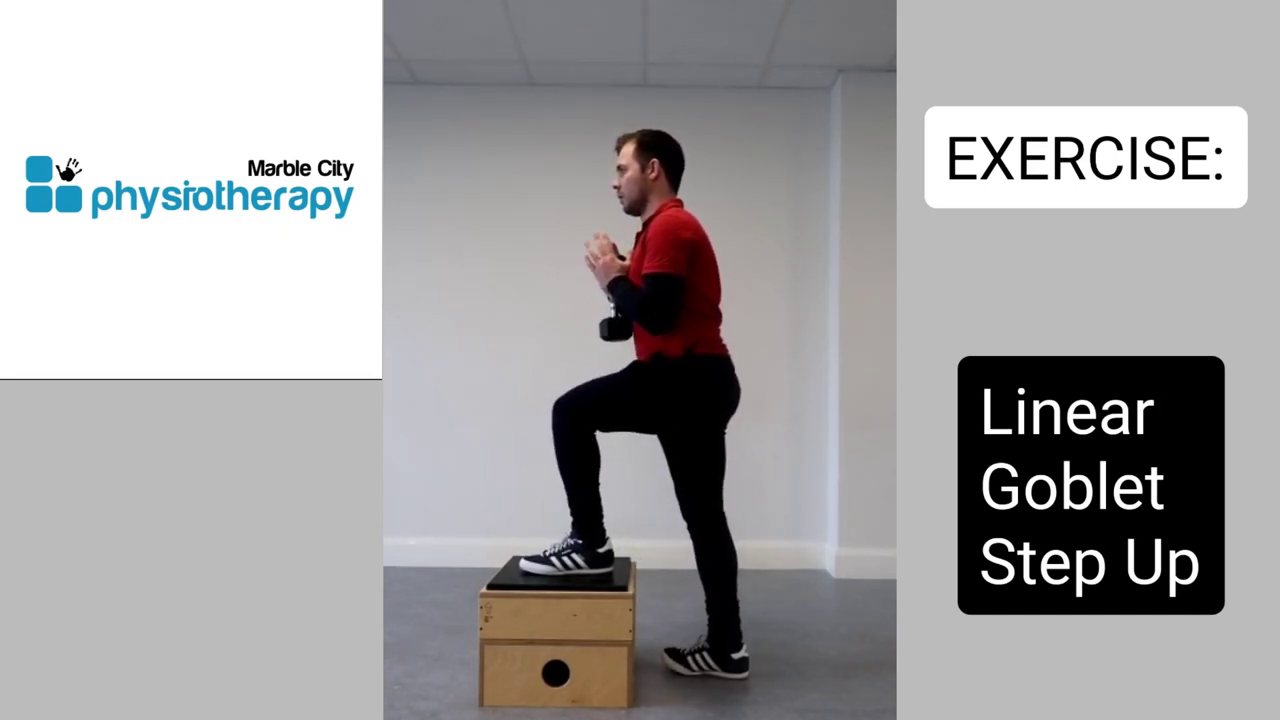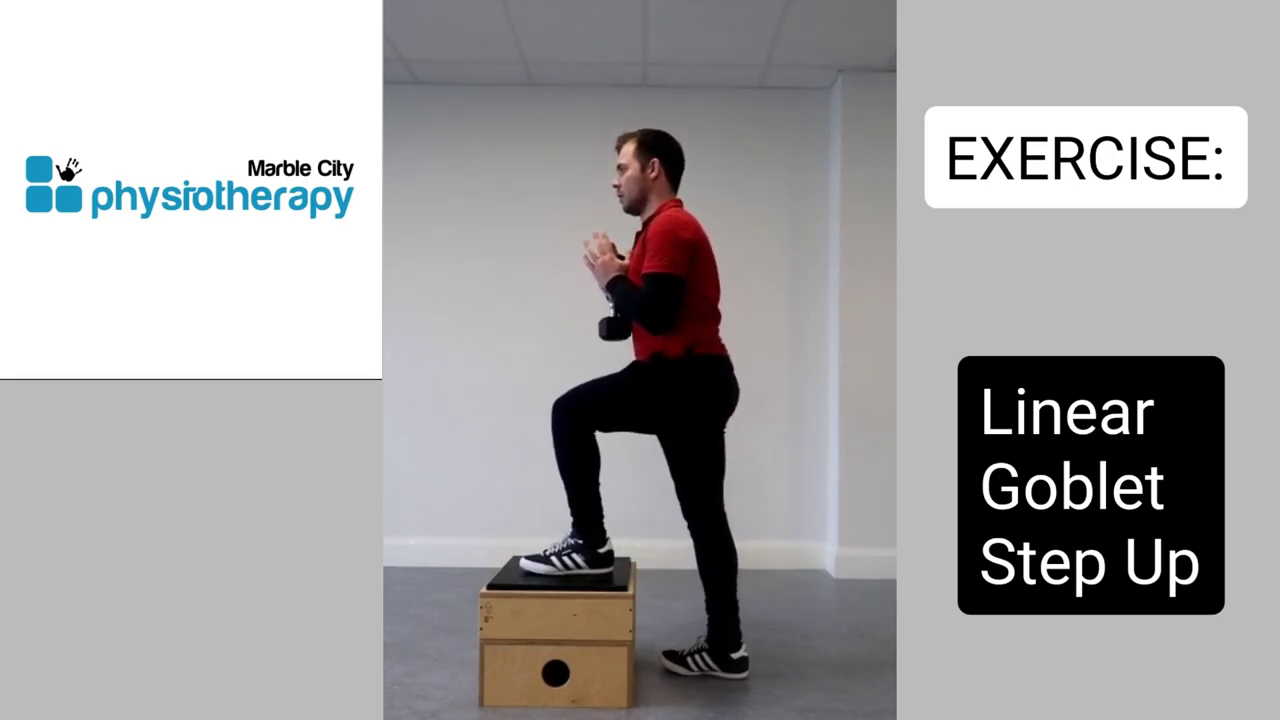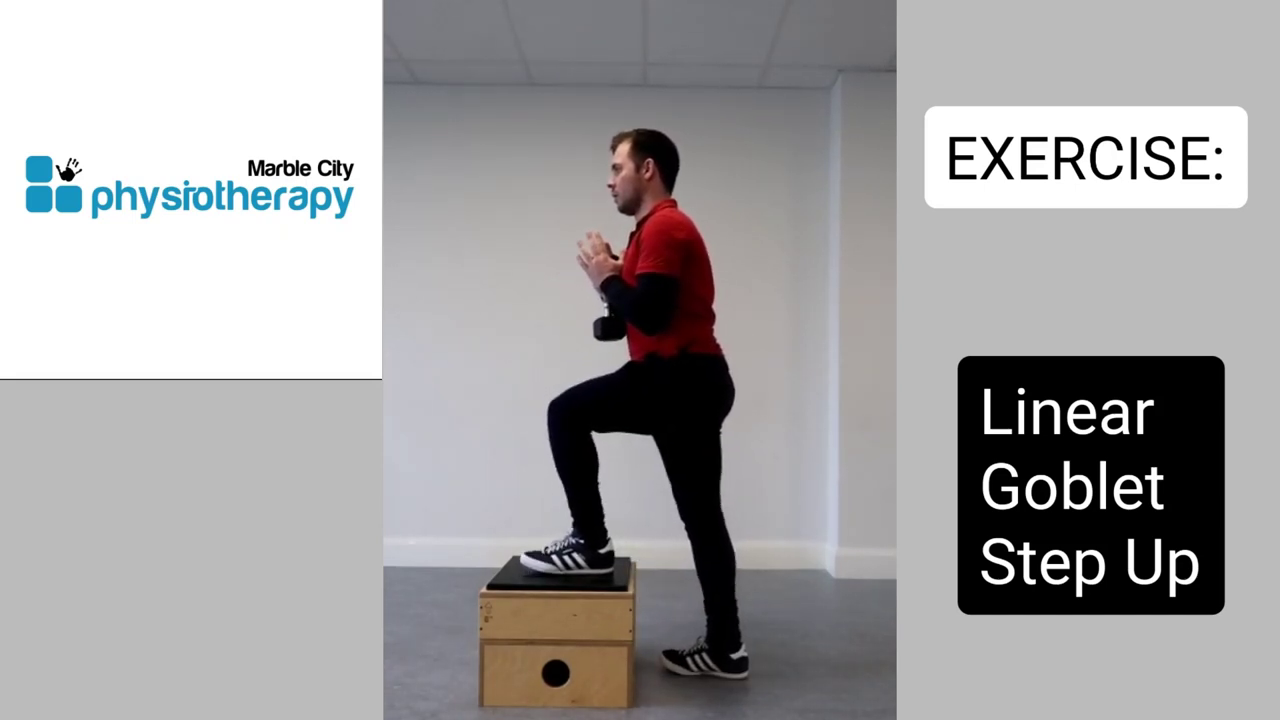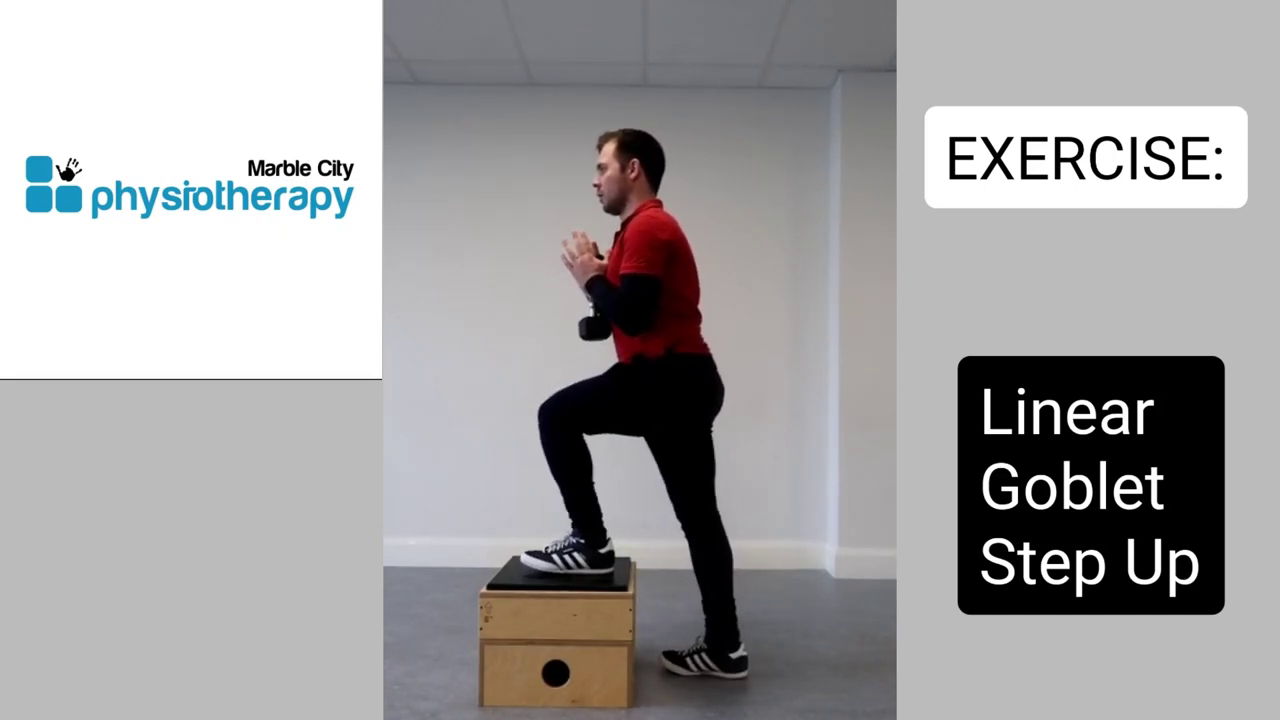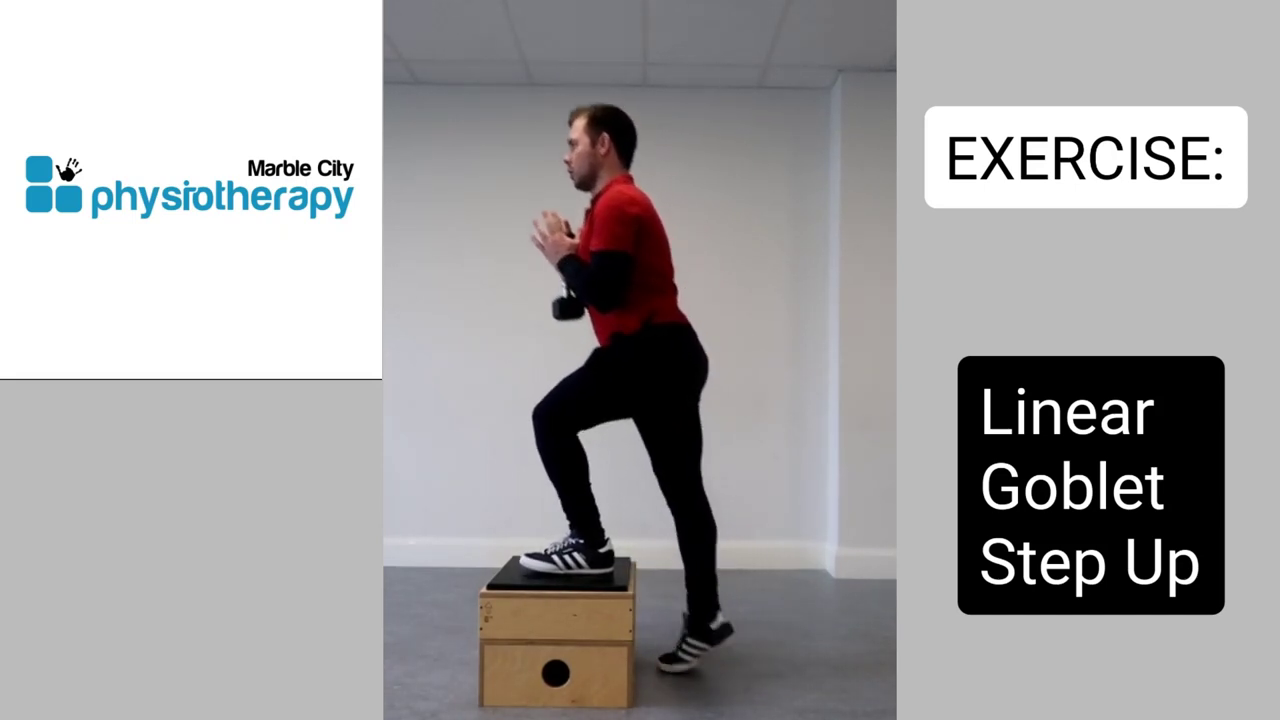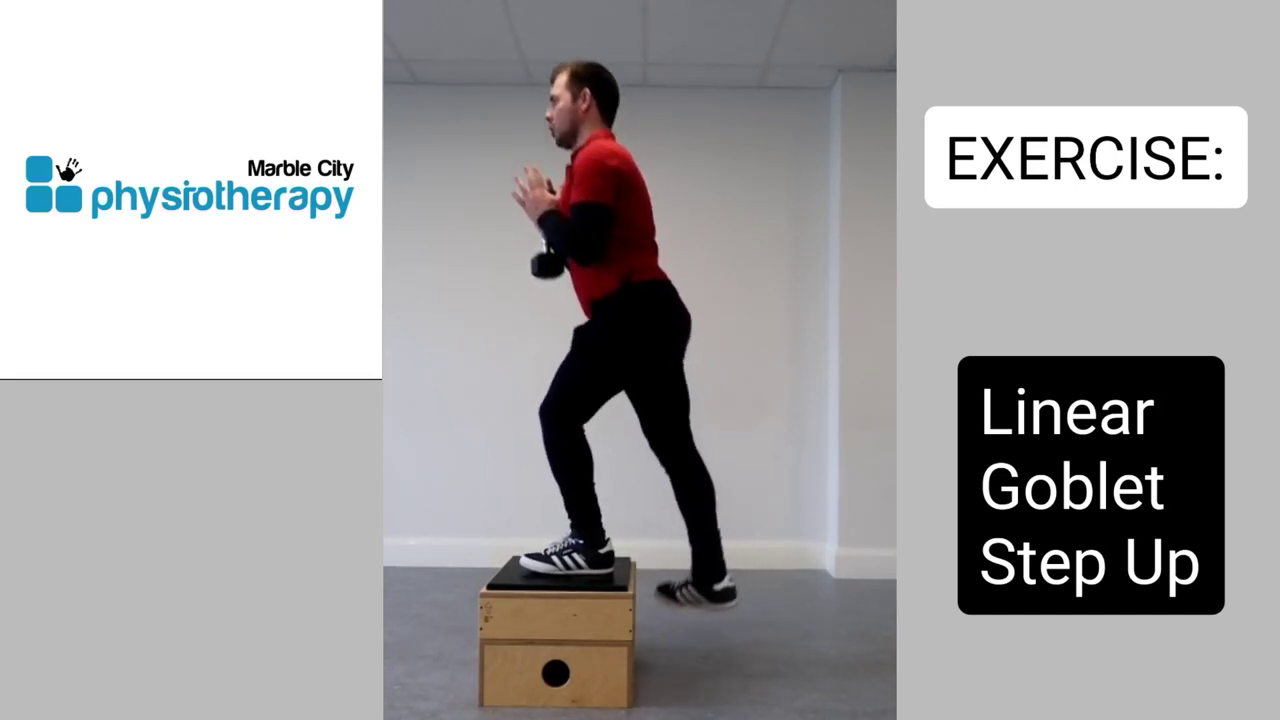
dt=0.2s
person 1, frame 1
left shoulder: (670, 227)
right shoulder: (665, 228)
left elbow: (657, 315)
left wrist: (612, 278)
right wrist: (622, 279)
left hip: (687, 381)
right hip: (698, 383)
left knee: (573, 413)
right knee: (703, 516)
left ankle: (588, 543)
right ankle: (725, 647)
person 1, frame 2
left shoulder: (669, 227)
right shoulder: (664, 228)
left elbow: (656, 316)
left wrist: (611, 278)
right wrist: (621, 278)
left hip: (686, 381)
right hip: (696, 383)
left knee: (572, 412)
right knee: (704, 516)
left ankle: (589, 543)
right ankle: (725, 646)
person 1, frame 3
left shoulder: (664, 227)
right shoulder: (658, 228)
left elbow: (649, 316)
left wrist: (604, 277)
right wrist: (614, 277)
left hip: (681, 381)
right hip: (691, 382)
left knee: (568, 413)
right knee: (701, 516)
left ankle: (590, 543)
right ankle: (724, 646)
person 1, frame 4
left shoulder: (647, 228)
right shoulder: (643, 228)
left elbow: (634, 317)
left wrist: (590, 278)
right wrist: (601, 277)
left hip: (669, 380)
right hip: (681, 381)
left knee: (558, 416)
right knee: (697, 515)
left ankle: (590, 543)
right ankle: (723, 645)
person 1, frame 5
left shoulder: (616, 204)
right shoulder: (617, 204)
left elbow: (605, 292)
left wrist: (562, 255)
right wrist: (573, 256)
left hip: (652, 354)
right hip: (667, 356)
left knee: (553, 417)
right knee: (684, 491)
left ankle: (589, 543)
right ankle: (705, 619)
person 1, frame 6
left shoulder: (595, 159)
right shoulder: (601, 159)
left elbow: (584, 249)
left wrist: (542, 213)
right wrist: (553, 212)
left hip: (633, 315)
right hip: (651, 315)
left knee: (560, 416)
right knee: (674, 446)
left ankle: (589, 546)
right ankle: (709, 576)
